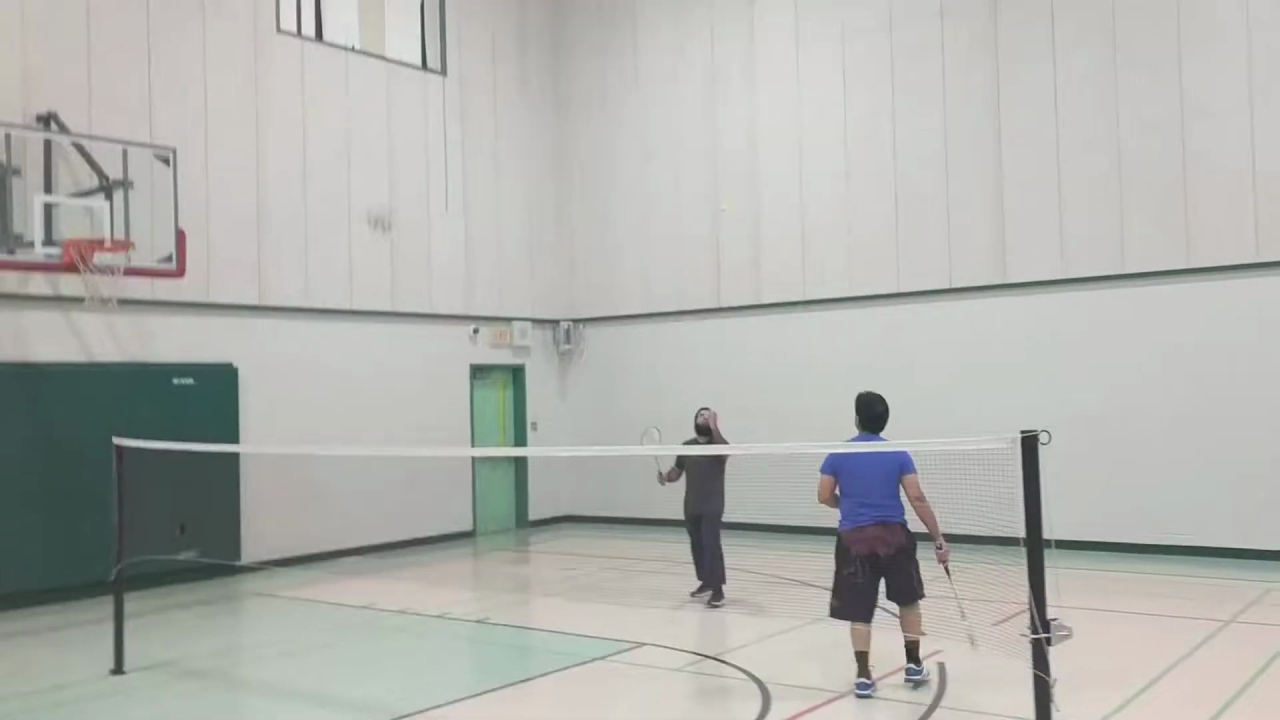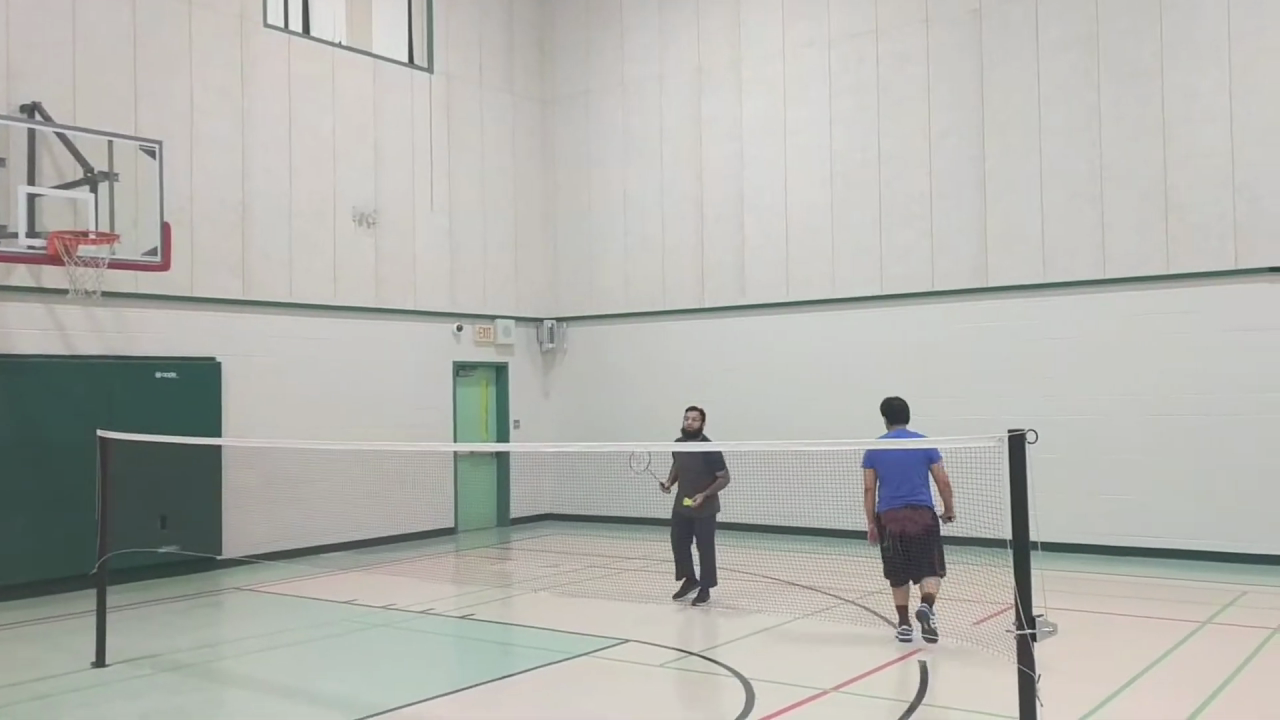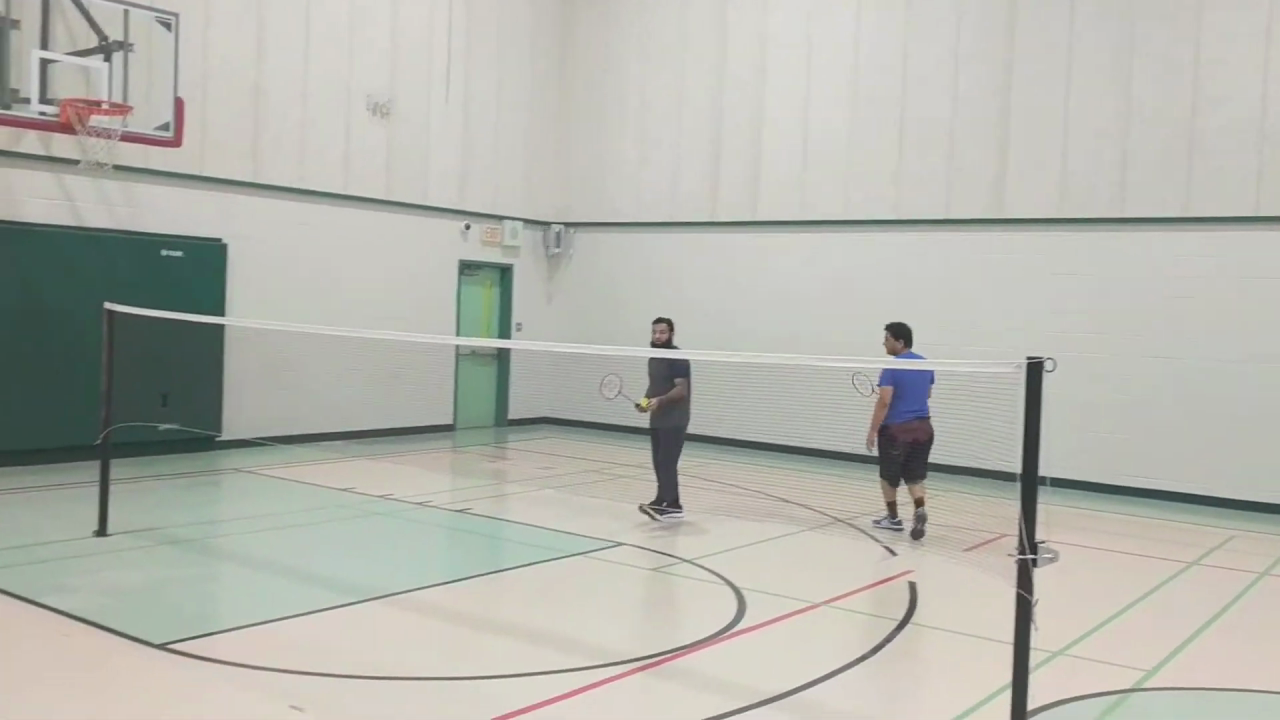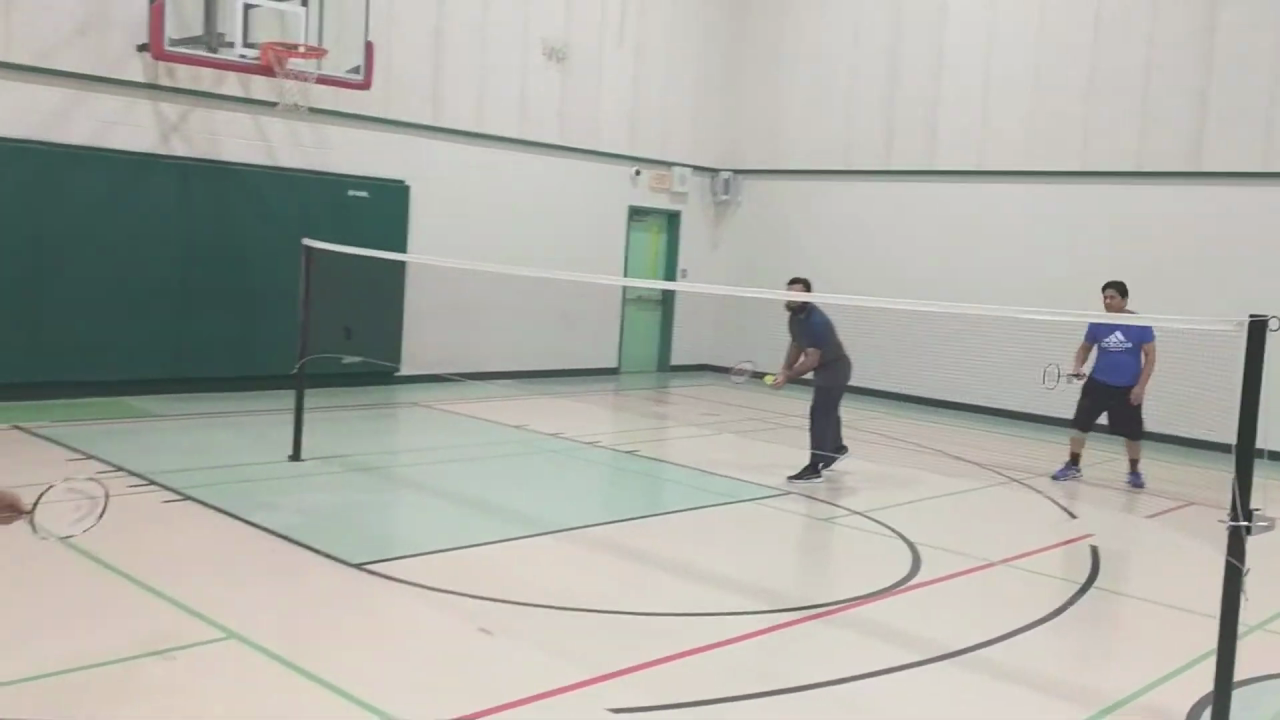
dt=1s
person 1, frame 1
left shoulder: (839, 454)
right shoulder: (897, 455)
left elbow: (824, 496)
right elbow: (917, 498)
right wrist: (939, 538)
left hip: (854, 538)
right hip: (893, 535)
left knee: (857, 611)
right knee: (909, 600)
left ankle: (863, 676)
right ankle: (914, 664)
person 1, frame 2
left shoulder: (874, 448)
right shoulder: (925, 444)
left elbow: (869, 489)
right elbow: (943, 482)
left wrist: (871, 523)
right wrist: (949, 509)
left hip: (889, 517)
right hip: (922, 515)
left knee: (898, 574)
right knee: (931, 573)
left ankle: (904, 625)
right ankle: (926, 607)
person 1, frame 3
left shoulder: (892, 367)
left elbow: (884, 402)
left wrist: (872, 431)
left hip: (896, 428)
right hip: (923, 427)
left knee: (889, 474)
right knee: (915, 477)
left ankle: (893, 518)
right ankle: (919, 512)
person 1, frame 4
left shoulder: (1140, 324)
right shoulder: (1098, 324)
left elbow: (1150, 356)
right elbow: (1084, 348)
left wrist: (1141, 386)
right wrist: (1078, 367)
left hip: (1128, 388)
right hip: (1098, 384)
left knee: (1132, 432)
right knee: (1079, 425)
left ankle: (1134, 471)
right ankle: (1073, 467)
person 2, frame 1
left shoulder: (719, 444)
right shoulder: (686, 446)
left elbow: (724, 451)
right elbow: (677, 471)
left wrist: (715, 429)
right wrist: (666, 476)
left hip: (712, 506)
right hip: (691, 506)
left knee: (711, 545)
right knee: (697, 546)
left ankle: (717, 589)
right ankle: (706, 582)
person 2, frame 2
left shoulder: (710, 450)
right shoulder: (678, 444)
left elbow: (724, 479)
left wrist: (704, 495)
right wrist: (669, 482)
left hip: (704, 509)
right hip: (681, 505)
left knee: (705, 548)
right knee: (679, 544)
left ankle: (704, 589)
right ankle: (689, 580)
person 2, frame 3
left shoulder: (678, 358)
right shoulder: (653, 360)
left elbow: (682, 389)
left wrist: (660, 400)
right wrist: (646, 401)
left hip: (675, 419)
right hip: (657, 418)
left knee: (667, 461)
right knee: (660, 462)
left ankle: (661, 504)
right ankle: (673, 504)
person 2, frame 4
left shoulder: (816, 321)
right shoulder: (795, 317)
left elbow: (812, 361)
right elbow: (796, 345)
left wrist: (787, 377)
right wrist: (784, 370)
left hip: (834, 370)
right hip: (825, 369)
left knee: (820, 415)
right knee: (827, 412)
left ankle: (814, 468)
right ankle: (837, 447)
